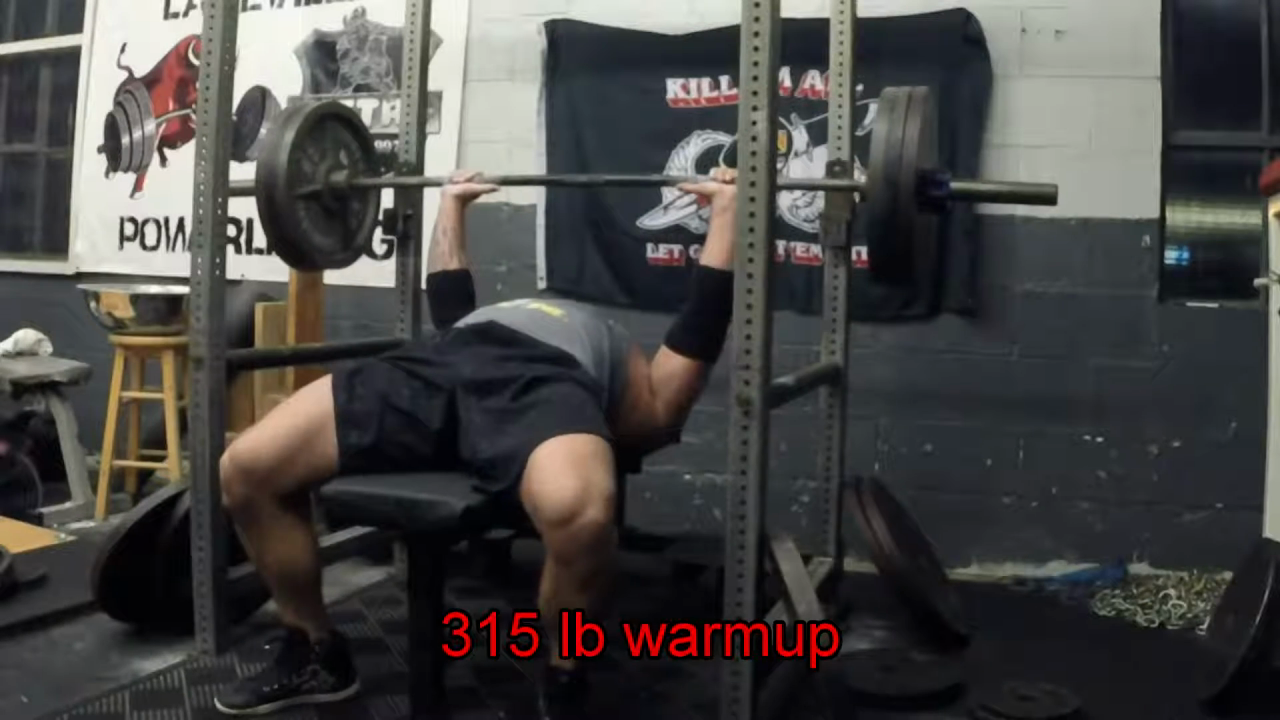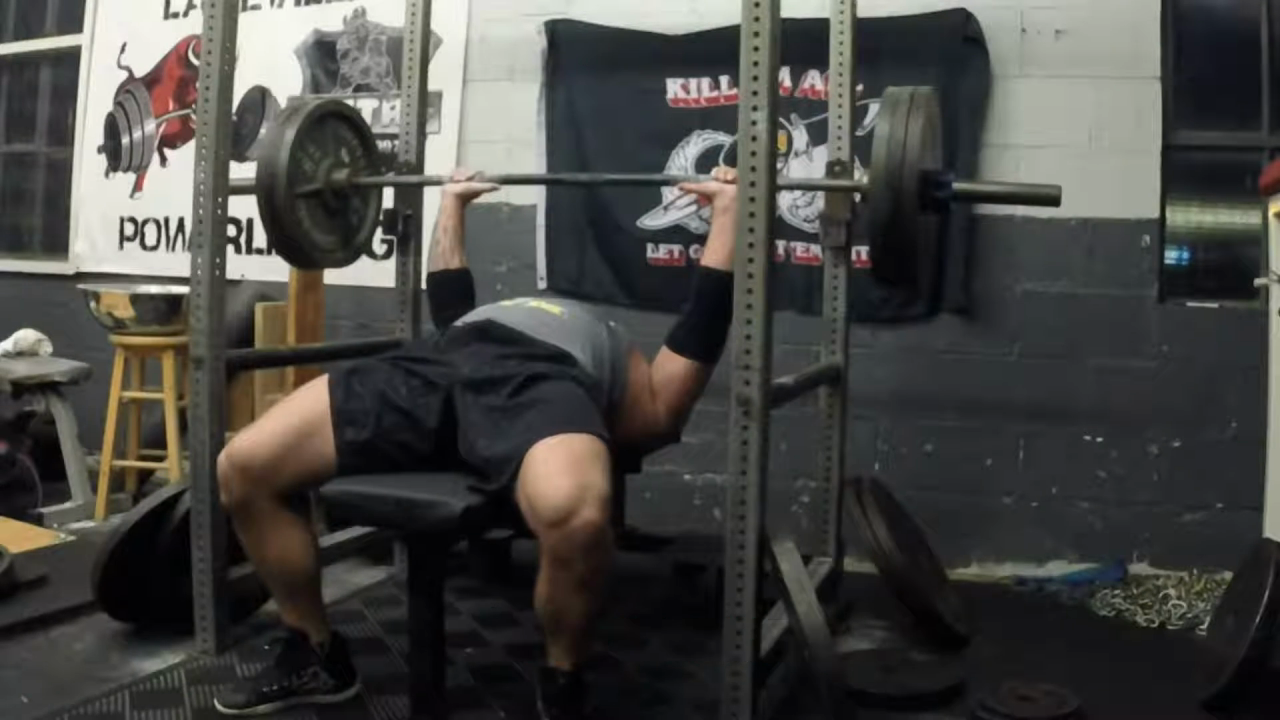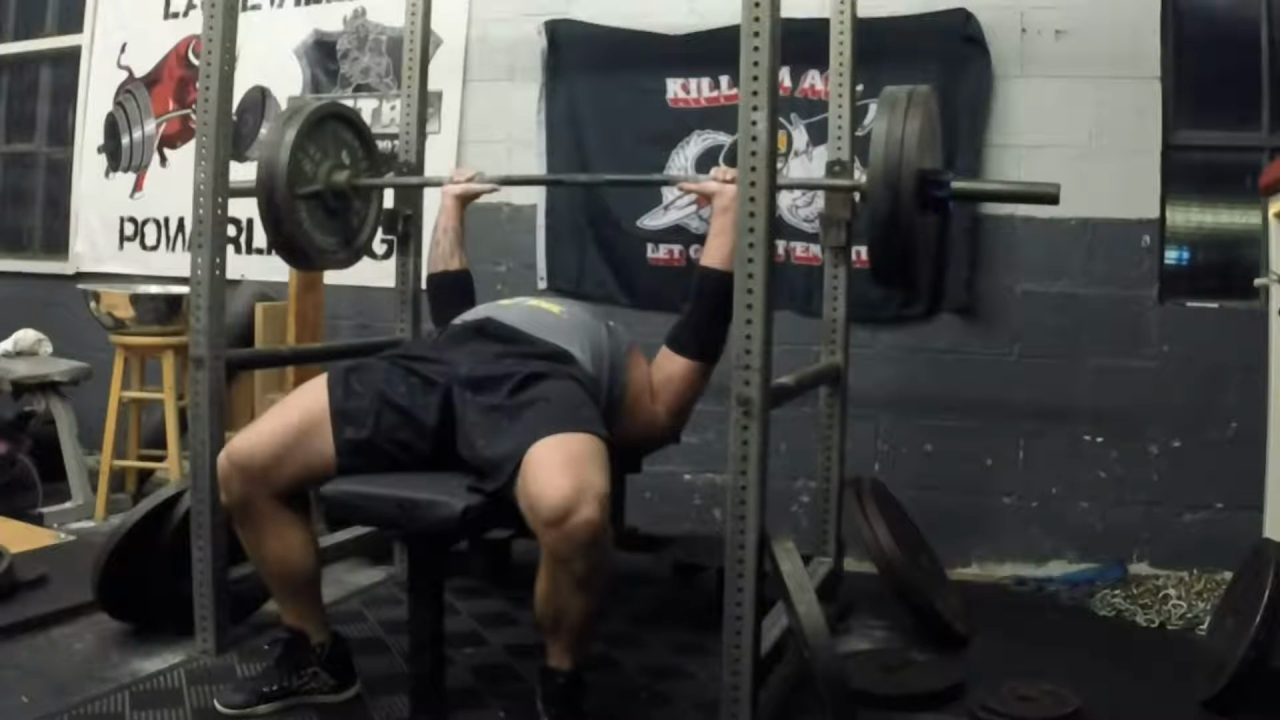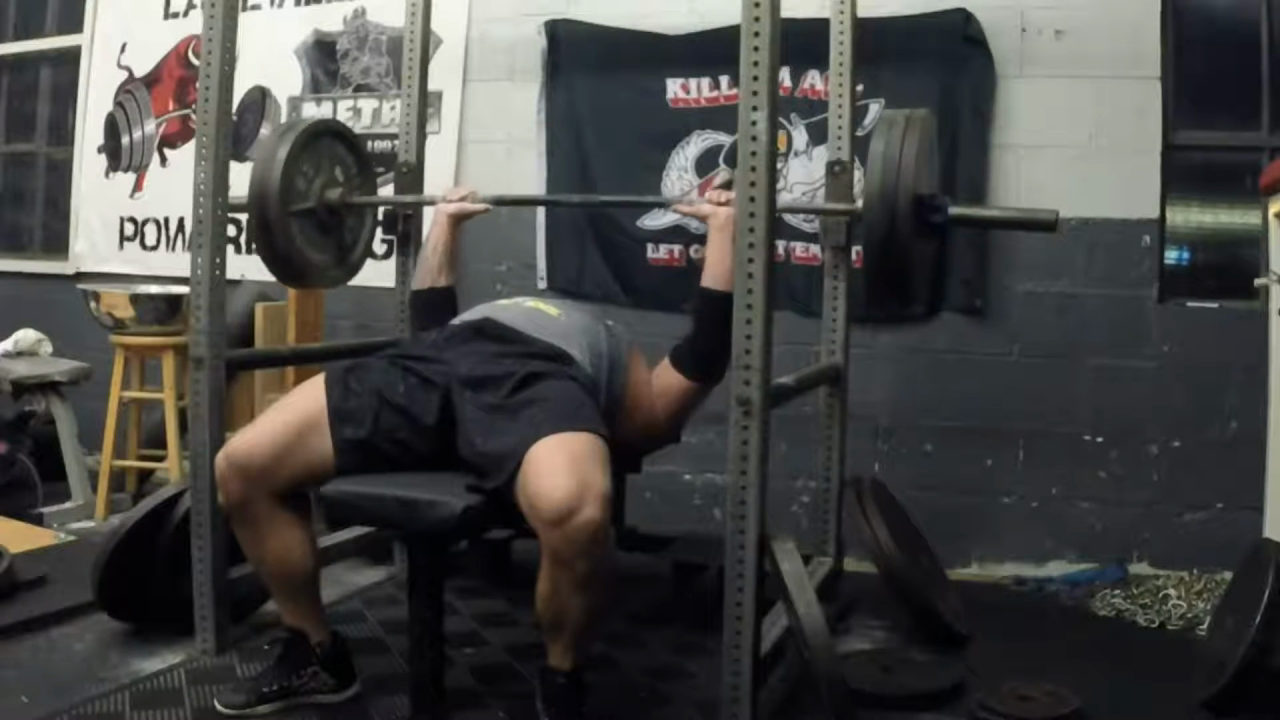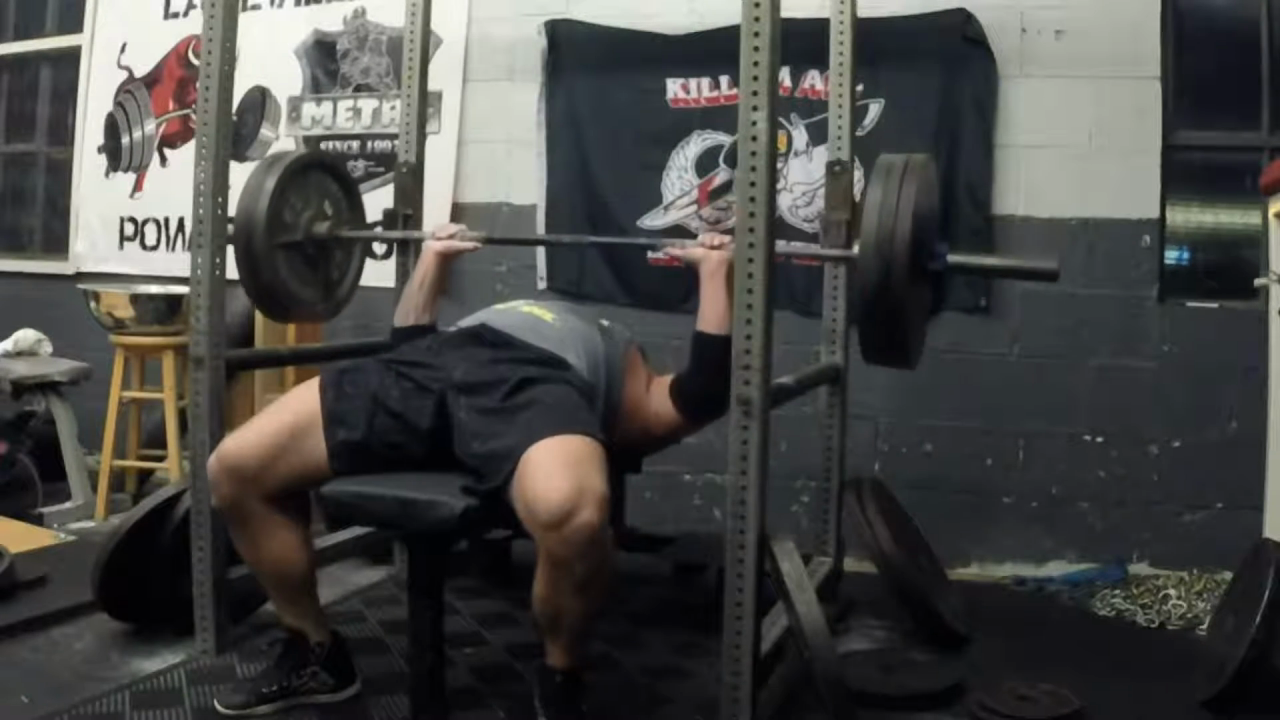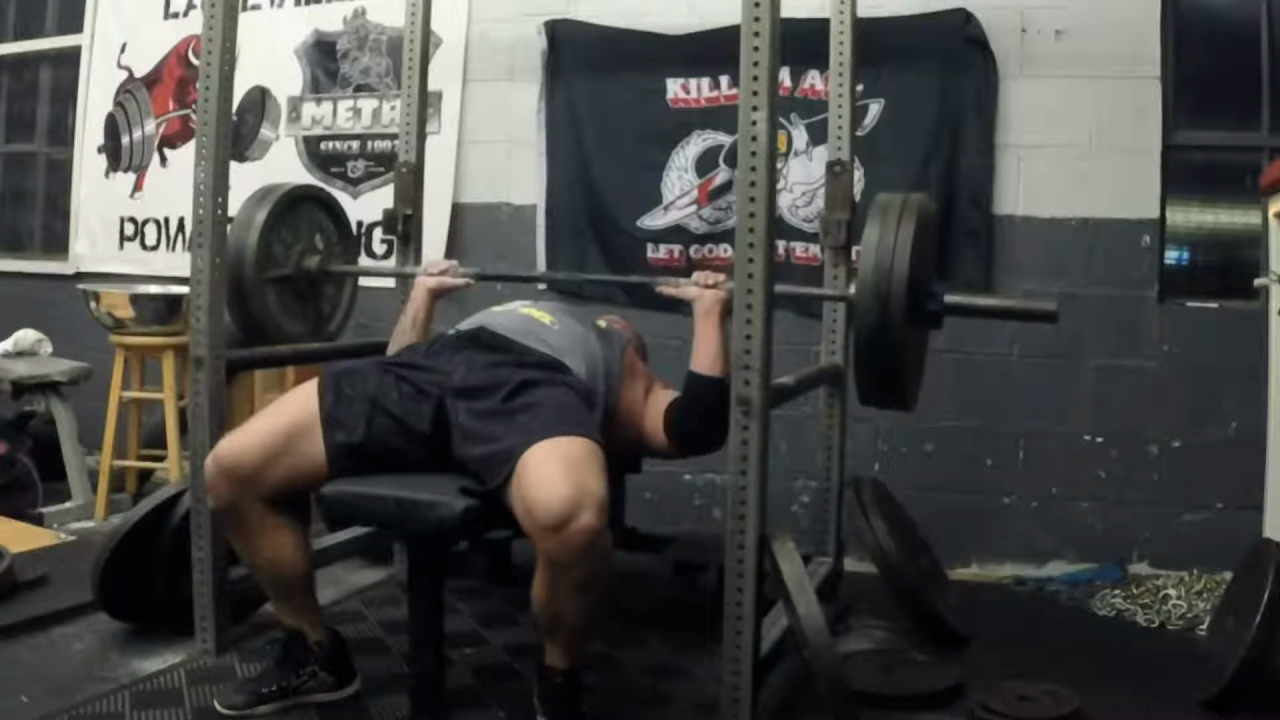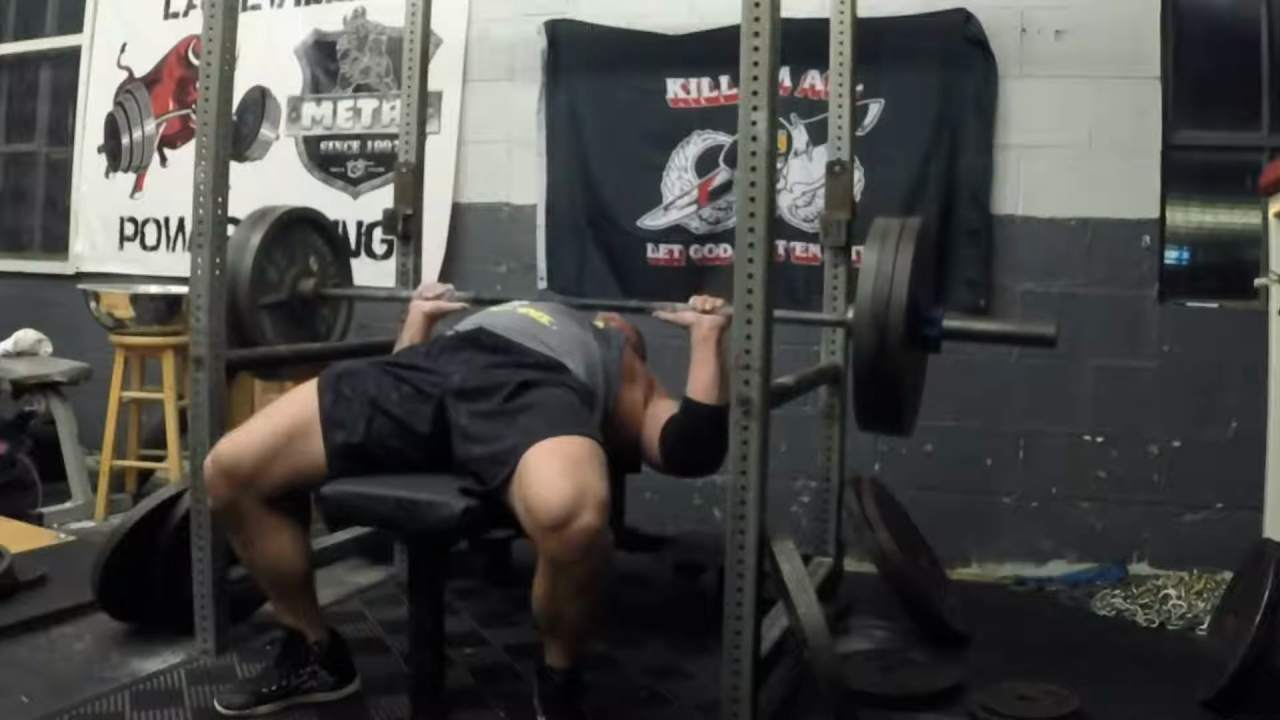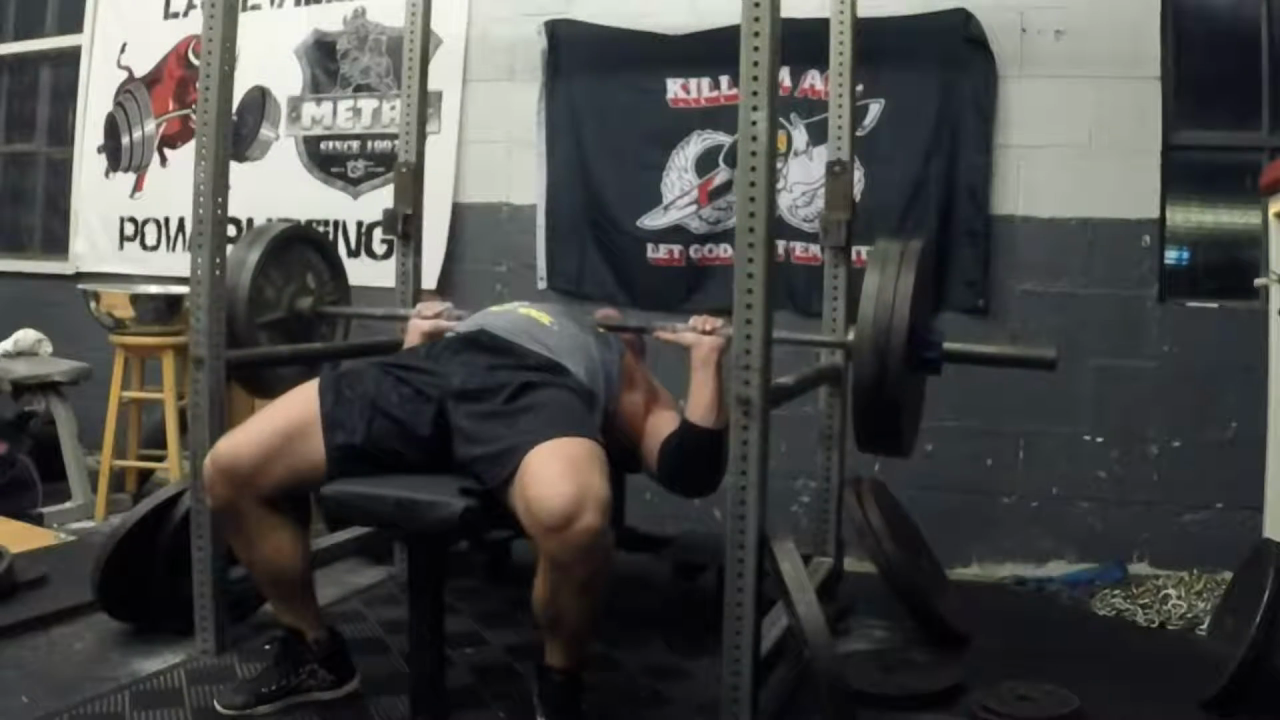
dt=0.4s
person 1, frame 1
left shoulder: (646, 400)
left elbow: (704, 321)
right elbow: (449, 301)
left wrist: (725, 207)
right wrist: (451, 203)
left knee: (579, 512)
right knee: (245, 469)
right ankle: (314, 653)
person 1, frame 2
left shoulder: (647, 400)
left elbow: (704, 323)
right elbow: (449, 302)
left wrist: (726, 208)
right wrist: (451, 203)
left knee: (575, 514)
right knee: (243, 468)
right ankle: (314, 654)
person 1, frame 3
left shoulder: (645, 400)
left elbow: (704, 324)
right elbow: (449, 301)
left wrist: (725, 208)
right wrist: (451, 204)
left knee: (574, 513)
right knee: (242, 467)
right ankle: (314, 654)
person 1, frame 4
left shoulder: (641, 399)
left elbow: (706, 351)
right elbow: (432, 316)
left wrist: (722, 227)
right wrist: (444, 221)
left knee: (575, 512)
right knee: (240, 467)
right ankle: (313, 654)
person 1, frame 5
left shoulder: (639, 394)
left elbow: (706, 392)
right elbow: (409, 345)
left wrist: (715, 271)
right wrist: (432, 257)
left knee: (572, 515)
right knee: (234, 468)
right ankle: (314, 653)
person 1, frame 6
left shoulder: (637, 392)
left elbow: (699, 428)
right elbow: (401, 366)
left wrist: (708, 309)
right wrist: (423, 293)
left knee: (571, 517)
right knee: (231, 469)
right ankle: (314, 653)
person 1, frame 7
left shoulder: (635, 389)
left elbow: (693, 449)
left wrist: (706, 333)
right wrist: (419, 313)
left knee: (573, 516)
right knee: (230, 470)
right ankle: (314, 653)
person 1, frame 8
left shoulder: (637, 391)
left elbow: (692, 469)
left wrist: (705, 355)
right wrist: (417, 332)
left knee: (575, 518)
right knee: (230, 471)
right ankle: (312, 653)
